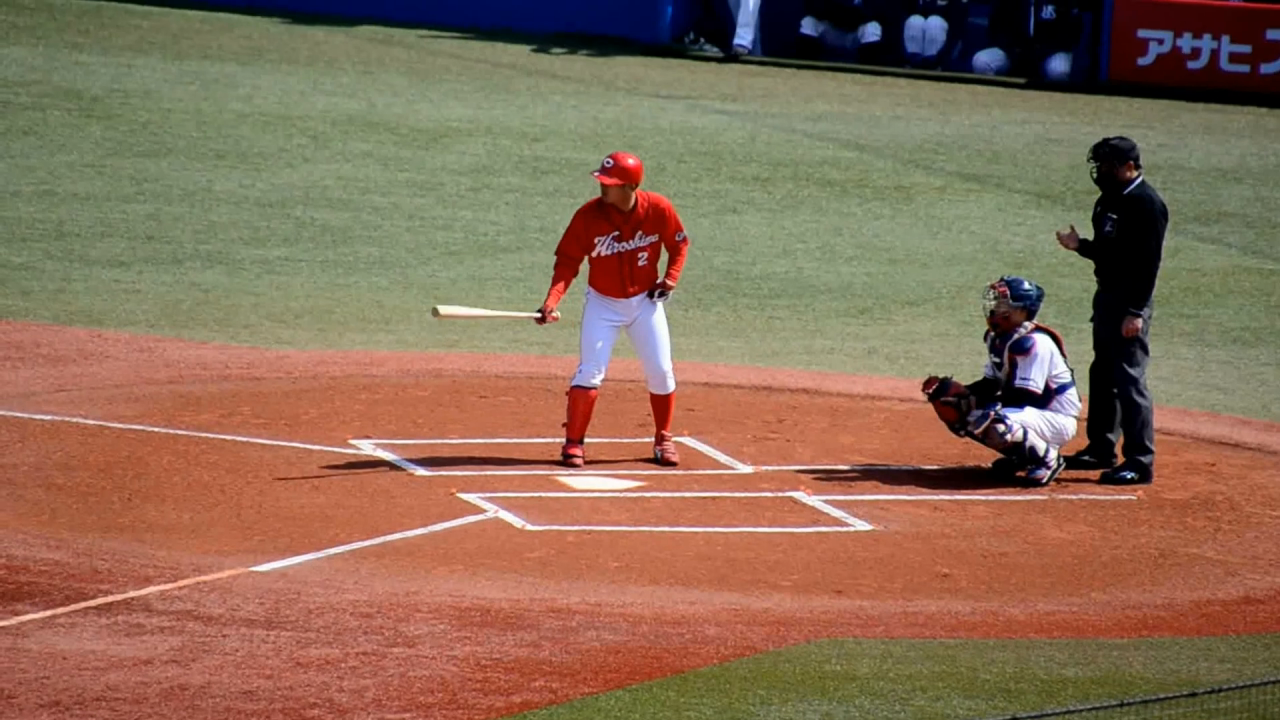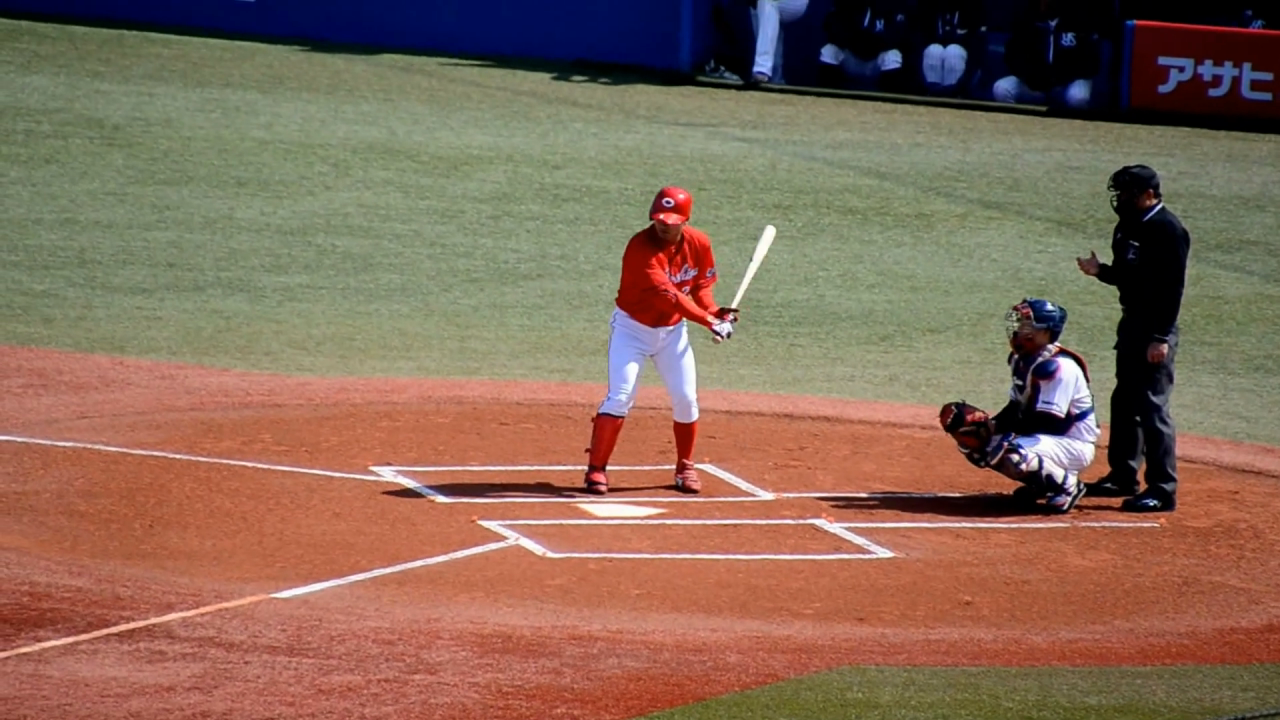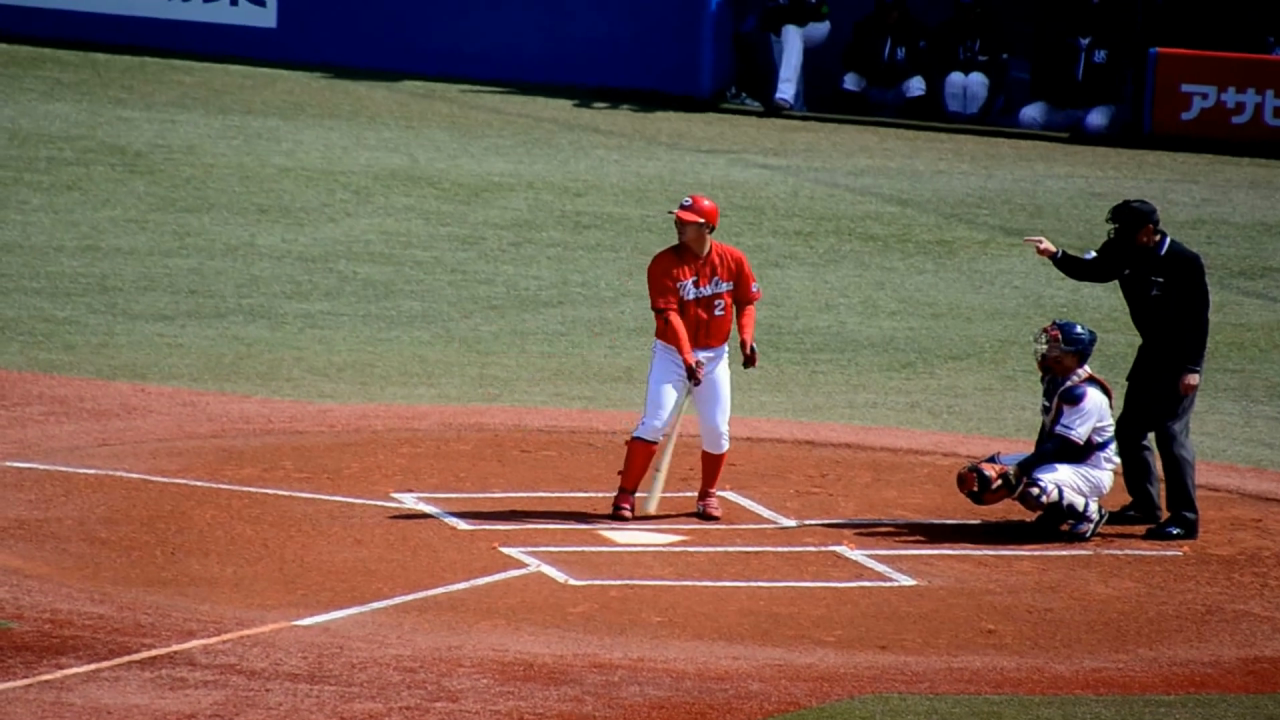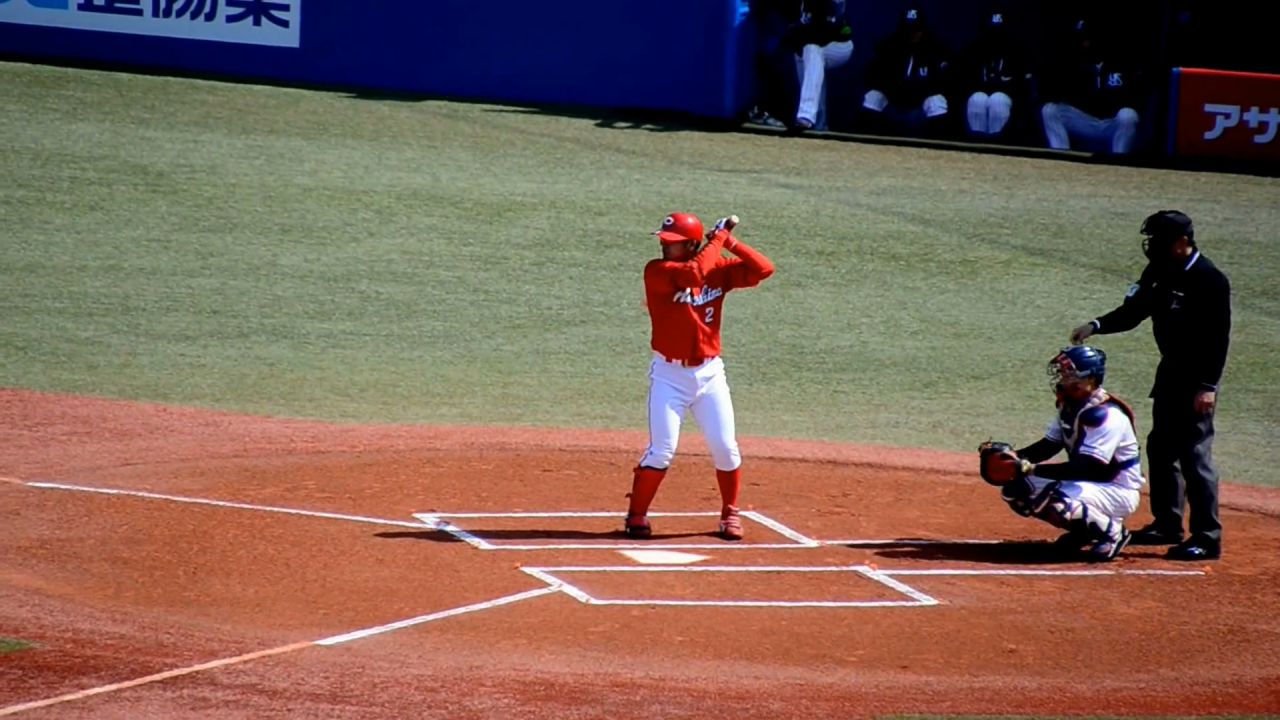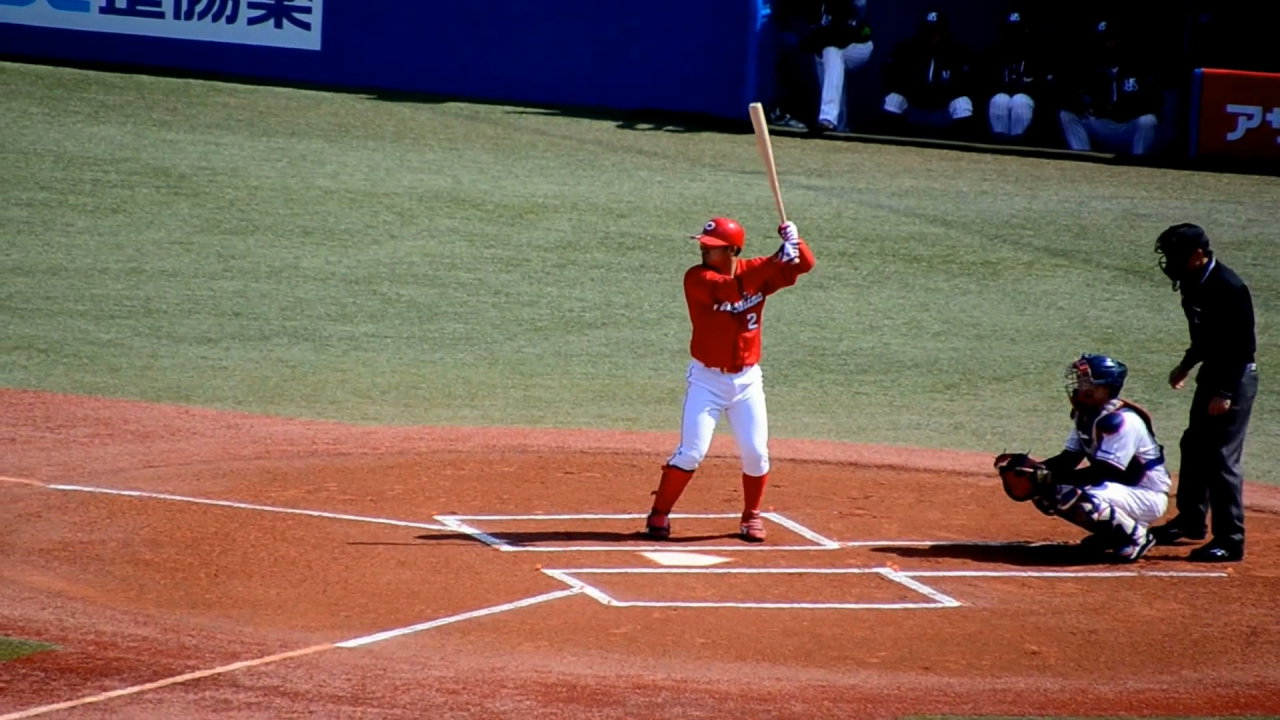
dt=1s
person 1, frame 1
left shoulder: (1146, 203)
right shoulder: (1109, 199)
left elbow: (1149, 262)
left wrist: (1135, 312)
right wrist: (1080, 245)
left hip: (1129, 301)
right hip: (1106, 296)
left knee: (1129, 379)
right knee: (1102, 375)
left ankle: (1140, 462)
right ankle: (1101, 449)
person 1, frame 2
left shoulder: (1167, 230)
right shoulder: (1128, 225)
left elbow: (1173, 287)
left wrist: (1160, 337)
right wrist: (1100, 271)
left hip: (1155, 329)
right hip: (1131, 323)
left knee: (1152, 406)
right knee: (1124, 402)
left ankle: (1162, 490)
right ankle: (1123, 476)
person 1, frame 3
left shoulder: (1184, 262)
right shoulder: (1123, 253)
left elbow: (1199, 317)
right elbow: (1090, 269)
left wrist: (1193, 367)
right wrist: (1056, 254)
left hip: (1180, 358)
right hip: (1150, 352)
left knee: (1171, 432)
right knee: (1129, 429)
left ankle: (1185, 518)
right ankle: (1145, 505)
person 1, frame 4
left shoulder: (1209, 279)
right shoulder: (1157, 271)
left elbow: (1218, 335)
right elbow: (1132, 311)
left wrist: (1207, 385)
right wrist: (1096, 326)
left hip: (1196, 376)
right hip: (1169, 371)
left knee: (1194, 453)
right knee: (1161, 448)
left ankle: (1207, 538)
right ankle: (1166, 524)
person 1, frame 5
left shoulder: (1228, 287)
right shoulder: (1192, 284)
left elbow: (1242, 344)
left wrist: (1225, 392)
right wrist: (1187, 365)
left hip: (1235, 379)
right hip: (1212, 375)
left knee: (1222, 455)
right knee: (1194, 445)
left ankle: (1230, 541)
right ankle: (1192, 520)
person 2, frame 1
left shoulder: (658, 209)
right shoulder: (587, 215)
left elbow: (678, 245)
right elbow: (568, 261)
left wrist: (670, 279)
right wrist: (551, 301)
left hip: (645, 301)
right hip: (603, 303)
left knee: (661, 371)
right knee: (590, 372)
left ankle: (664, 439)
right ankle: (573, 442)
person 2, frame 2
left shoulder: (699, 244)
right shoulder: (641, 247)
left elbow: (700, 284)
right elbow: (665, 295)
left wrist: (714, 310)
right wrist: (711, 322)
left hip: (673, 328)
right hip: (632, 326)
left knee: (685, 399)
right knee: (619, 398)
left ankle: (685, 467)
right ankle: (596, 469)
person 2, frame 3
left shoulder: (733, 259)
right shoulder: (664, 263)
left elbow: (746, 302)
right elbow: (669, 315)
left wrist: (746, 338)
right wrist: (687, 357)
left hip: (714, 355)
right hip: (672, 354)
left knee: (716, 430)
right knee: (654, 422)
left ankle: (707, 494)
right ankle: (625, 495)
person 2, frame 4
left shoulder: (719, 269)
right shoulder: (656, 270)
left elbow: (764, 269)
right elbow: (694, 273)
left wrist: (729, 240)
right wrist: (719, 237)
left hip: (710, 372)
right hip: (669, 374)
left knee: (725, 447)
right knee: (661, 450)
left ankle: (730, 513)
right ankle: (637, 514)
person 2, frame 5
left shoulder: (756, 270)
right shoulder: (697, 277)
left elbow: (804, 264)
right elbow: (731, 289)
left wrist: (793, 241)
right wrist: (775, 258)
left hip: (747, 379)
right hip: (707, 378)
left knee: (755, 453)
right knee: (691, 452)
left ankle: (751, 517)
right ankle: (659, 513)
person 3, frame 1
left shoulder: (1034, 343)
right shoulder: (997, 338)
left elbow: (1024, 398)
right elbow: (989, 386)
left wrist: (972, 401)
right wrist: (956, 392)
left hip: (1056, 420)
right hip: (1026, 412)
left knee: (997, 425)
right knee: (956, 413)
left ankle: (1047, 458)
right ankle: (1020, 455)
person 3, frame 2
left shoulder: (1058, 367)
right shoulder: (1021, 359)
left elbow: (1044, 422)
right elbow: (1015, 408)
left wrist: (995, 428)
left hip: (1073, 444)
right hip: (1039, 436)
left knee: (1013, 456)
left ankle: (1067, 483)
right ankle: (1041, 482)
person 3, frame 3
left shoulder: (1085, 394)
right shoulder: (1054, 381)
left elbow: (1060, 446)
left wrist: (1018, 470)
right wrist: (1033, 463)
left hip: (1090, 471)
right hip: (1058, 461)
left knee: (1033, 488)
right knee: (990, 470)
left ankle: (1088, 511)
right ankle: (1058, 509)
person 3, frame 4
left shoulder: (1106, 415)
right shoulder: (1069, 406)
left elbow: (1084, 467)
right elbow: (1048, 447)
left wrist: (1030, 468)
right wrist: (1014, 456)
left hip: (1117, 492)
right hip: (1085, 483)
left knee: (1054, 502)
right knee: (1015, 489)
left ankle: (1111, 531)
right ankle: (1084, 528)
person 3, frame 5
left shoulder: (1122, 421)
right shoulder: (1084, 415)
left elbow: (1100, 473)
right elbow: (1067, 461)
left wrist: (1047, 476)
left hip: (1146, 496)
right hip: (1117, 488)
left knee: (1081, 501)
right knee: (1042, 490)
left ankle: (1136, 535)
right ankle: (1110, 533)
